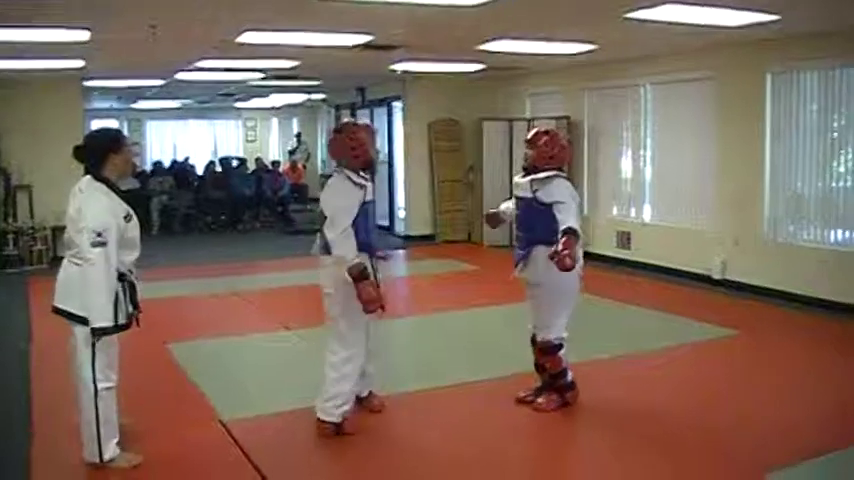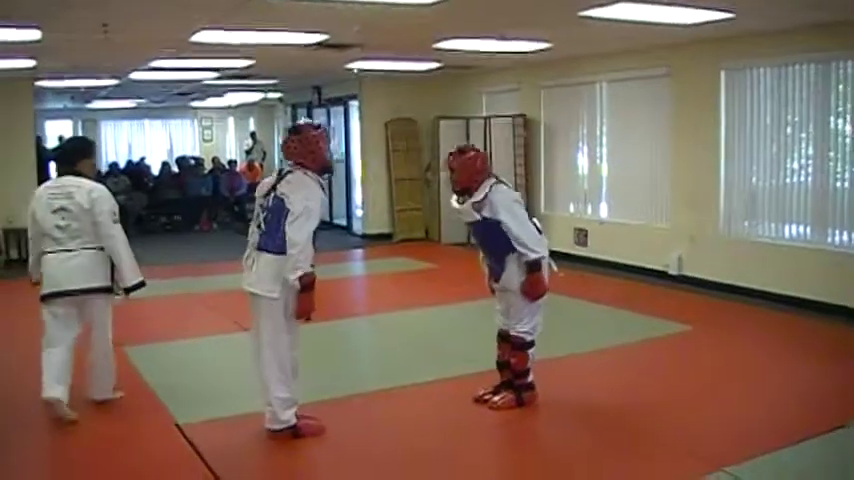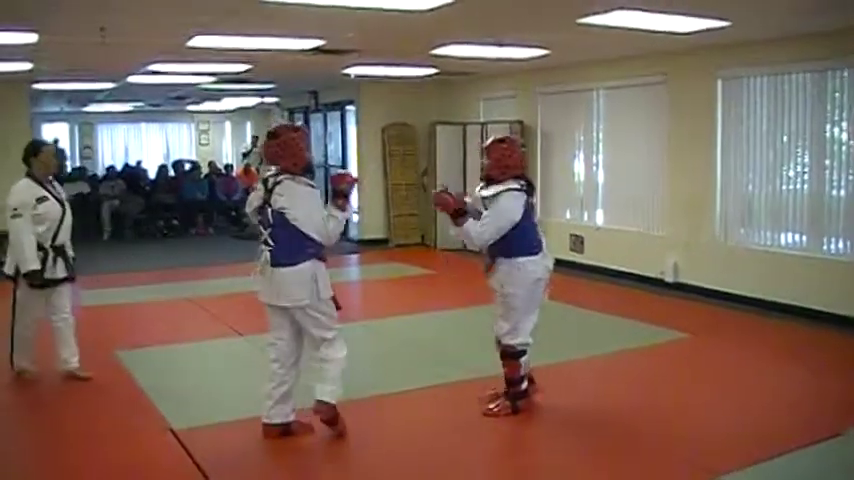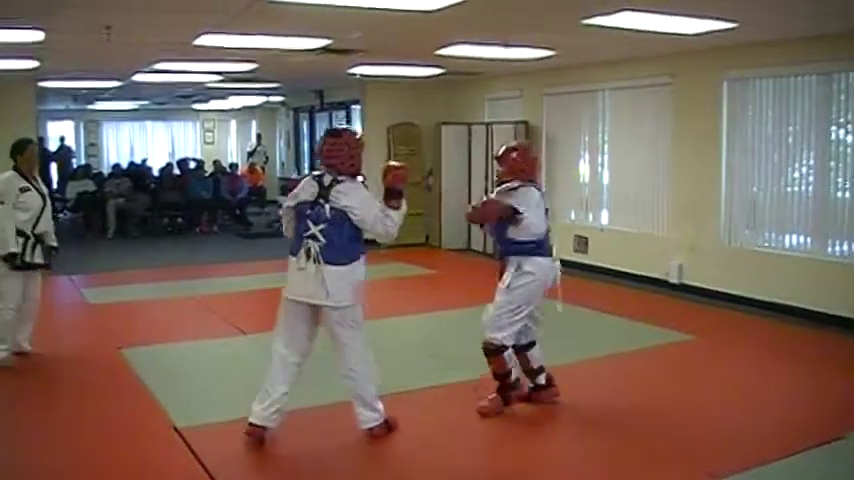
dt=1s
person 1, frame 1
left shoulder: (357, 181)
right shoulder: (343, 187)
right elbow: (341, 239)
right wrist: (361, 280)
left hip: (359, 269)
right hip: (348, 275)
left knee: (360, 338)
right knee: (347, 344)
left ankle: (361, 390)
right ankle: (330, 415)
person 1, frame 2
left shoulder: (277, 180)
right shoulder: (309, 188)
left elbow: (261, 229)
right elbow: (298, 243)
left wrist: (276, 274)
right wrist: (306, 288)
left hip: (261, 269)
right hip: (277, 275)
left knee: (274, 345)
right knee: (280, 348)
left ankle: (282, 412)
right ankle: (283, 421)
person 1, frame 3
left shoulder: (264, 188)
right shoulder: (299, 191)
right elbow: (327, 233)
right wrist: (341, 197)
left hip: (275, 277)
right hip: (302, 278)
left knee: (283, 350)
right knee: (330, 342)
left ankle: (277, 418)
right ankle: (326, 402)
person 1, frame 4
left shoulder: (306, 185)
right shoulder: (353, 192)
left elbow: (289, 226)
right elbow: (386, 230)
right wrist: (394, 195)
left hip: (300, 276)
right hip: (336, 281)
left knee: (287, 351)
right knee: (354, 353)
left ankle: (261, 420)
right ankle: (373, 420)
person 2, frame 1
left shoulder: (558, 187)
right shoulder: (530, 184)
left elbow: (568, 217)
right elbow: (519, 210)
left wrist: (570, 239)
right wrist: (500, 213)
left hip: (556, 269)
right hip: (535, 267)
left knee: (550, 331)
right knee: (539, 330)
left ankle: (565, 388)
right ankle: (549, 384)
person 2, frame 2
left shoulder: (498, 196)
right shoulder: (470, 200)
left elbow: (526, 236)
left wrist: (535, 272)
right wrist: (492, 275)
left hip: (524, 269)
right hip: (504, 271)
left knee: (520, 329)
right knee: (505, 327)
left ankle: (523, 388)
right ankle: (507, 381)
person 2, frame 3
left shoulder: (509, 199)
right shoulder: (501, 191)
left elbow: (480, 236)
right elbow: (487, 223)
left wrist: (456, 213)
right wrist: (462, 207)
left hip: (521, 271)
right hip: (512, 268)
left knee: (512, 333)
right knee: (507, 329)
left ankle: (518, 395)
right ankle: (523, 381)
person 2, frame 4
left shoulder: (527, 194)
right shoulder: (511, 194)
left elbow: (535, 229)
right elbow: (504, 231)
left wrist: (503, 215)
right wrist: (484, 218)
left hip: (528, 271)
right hip: (524, 268)
left knee: (495, 330)
right knee: (521, 331)
left ankle: (507, 390)
right ankle: (542, 385)
person 3, frame 1
left shoulder: (91, 188)
right shoulder: (99, 202)
right elbow: (99, 262)
right wrist: (102, 317)
left hip: (86, 288)
right hip: (93, 293)
left knee: (96, 367)
right knee: (97, 371)
left ankle: (101, 426)
right ankle: (102, 451)
person 3, frame 2
left shoulder: (41, 193)
right shoulder: (96, 192)
left elbow: (35, 239)
right elbow: (113, 238)
left wrist: (37, 271)
right wrist: (129, 278)
left hip: (55, 273)
right hip: (91, 271)
left knee: (57, 339)
right knee: (101, 335)
left ankle: (56, 394)
right ankle: (101, 391)
person 3, frame 3
left shoulder: (54, 188)
right shoulder: (22, 192)
right elbow: (21, 233)
left wrist: (67, 256)
right wrist: (31, 267)
left hip: (56, 262)
right hip: (33, 264)
left knee: (63, 315)
right knee: (25, 318)
left ankle: (71, 365)
right ankle: (21, 364)
person 3, frame 4
left shoulder: (37, 182)
left elbow: (45, 216)
left wrist: (51, 243)
left hip: (34, 249)
left knee: (31, 301)
left ankle: (20, 344)
